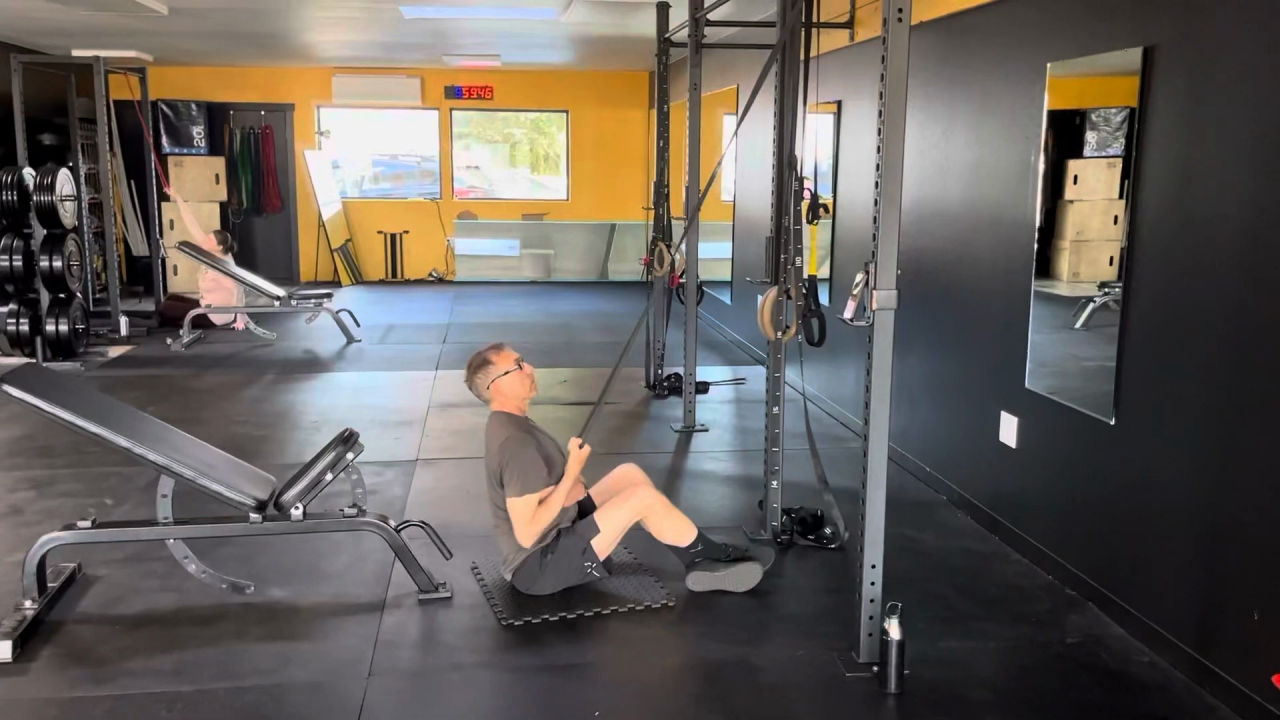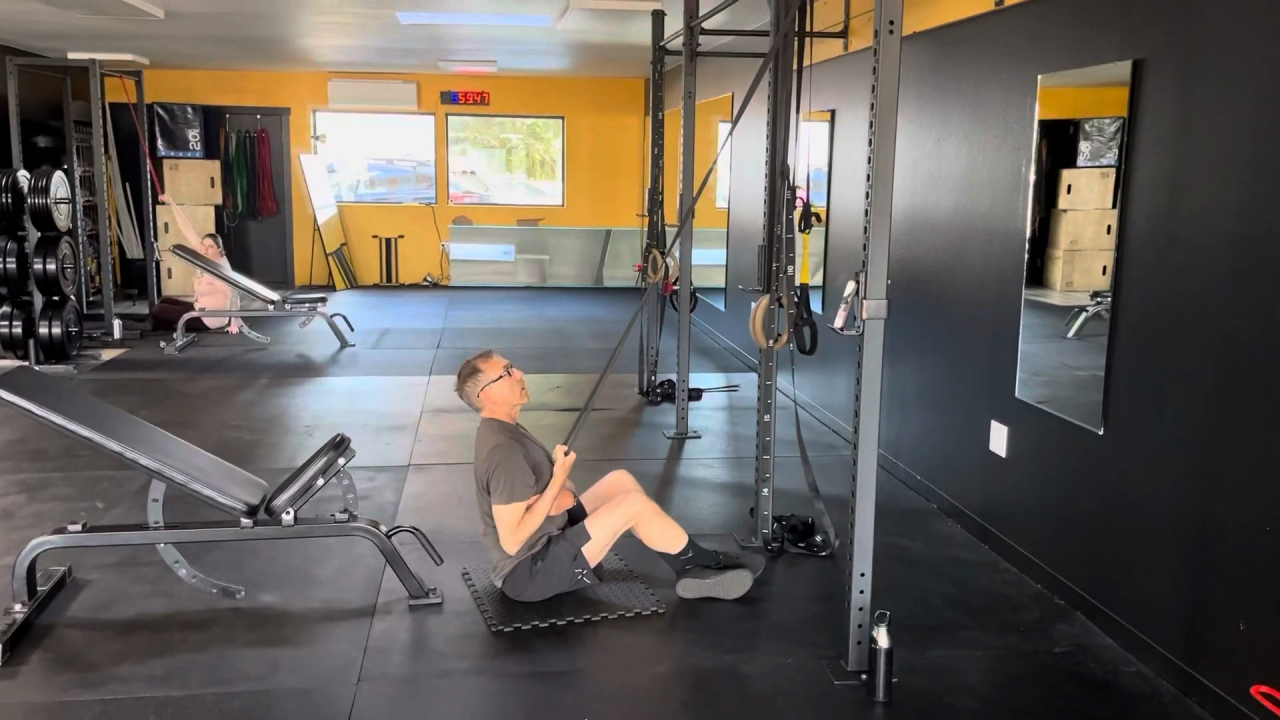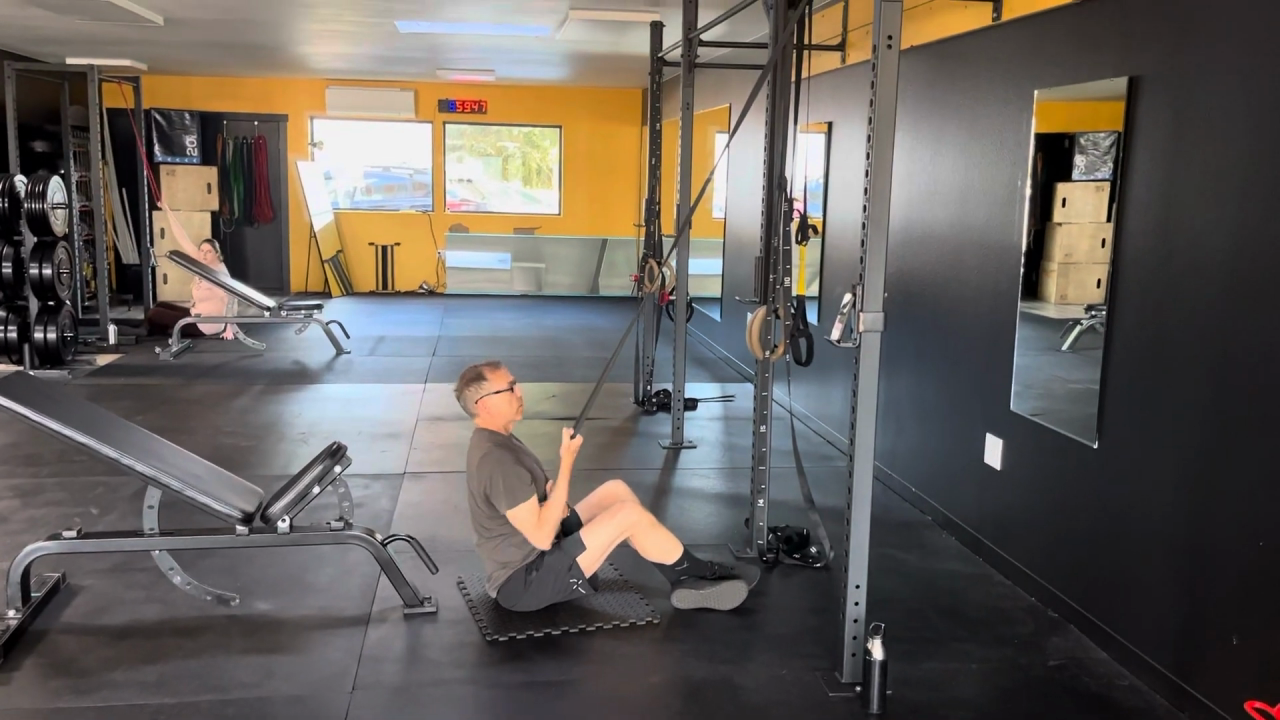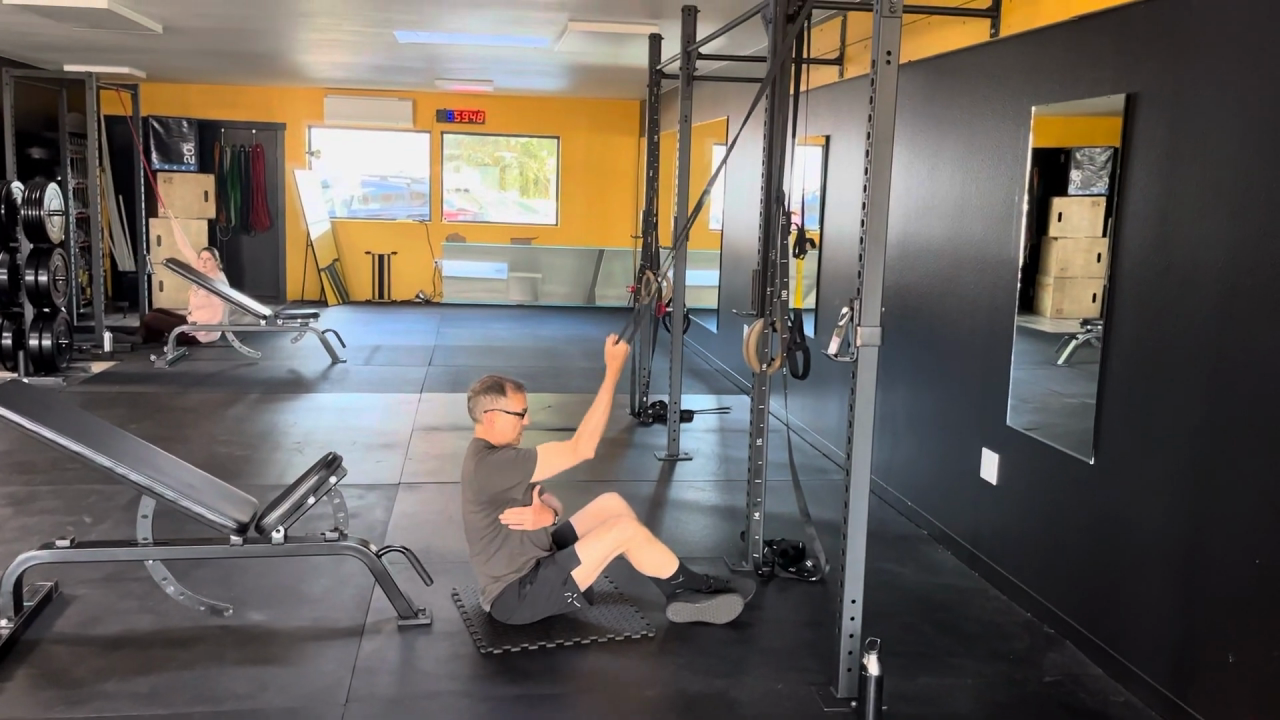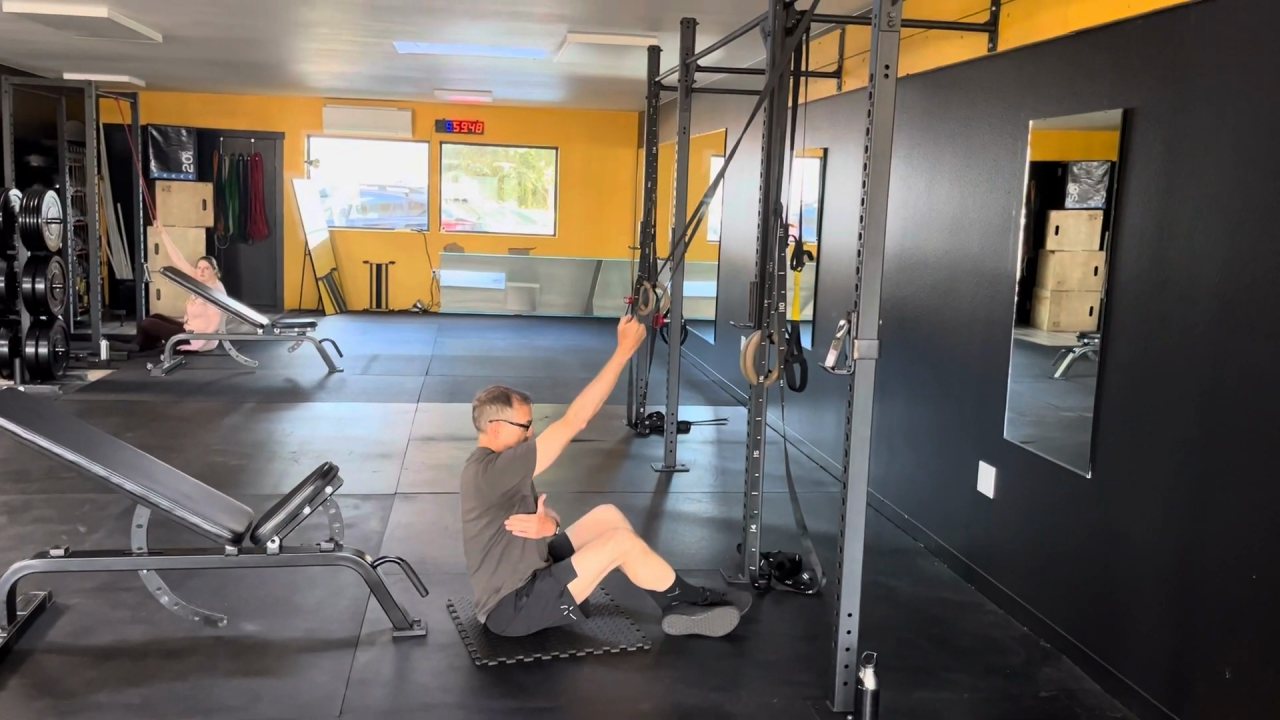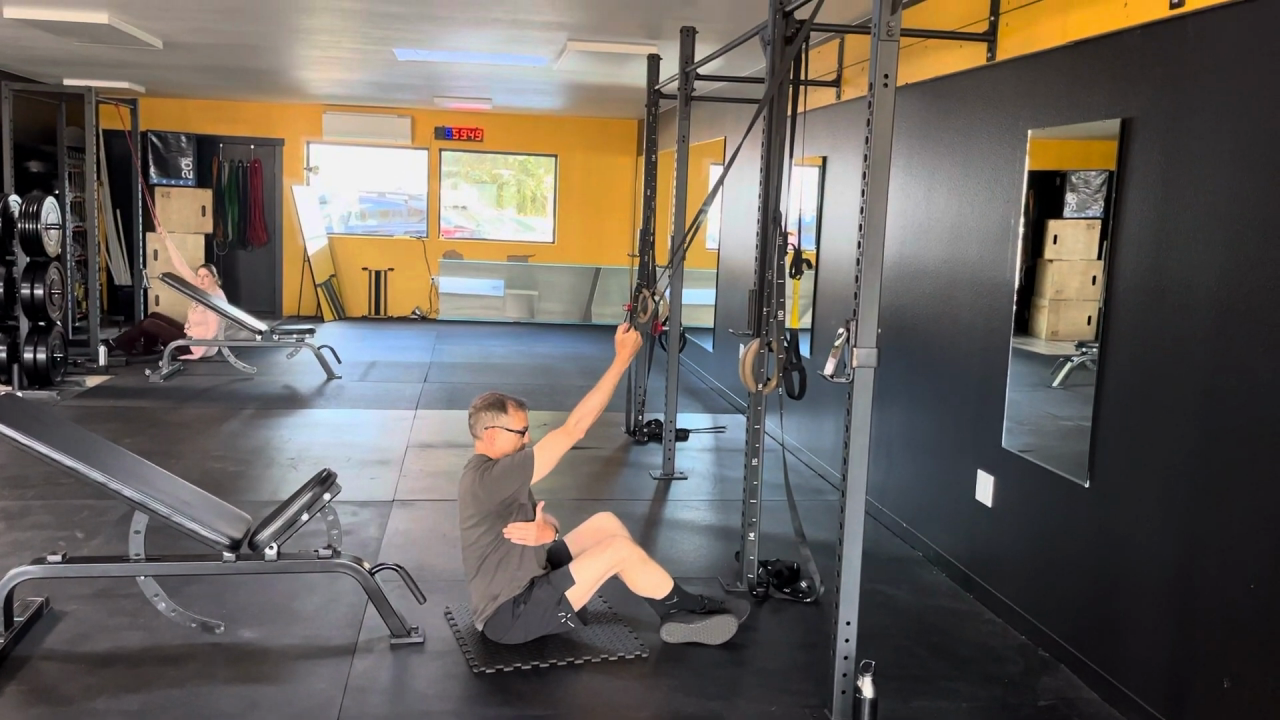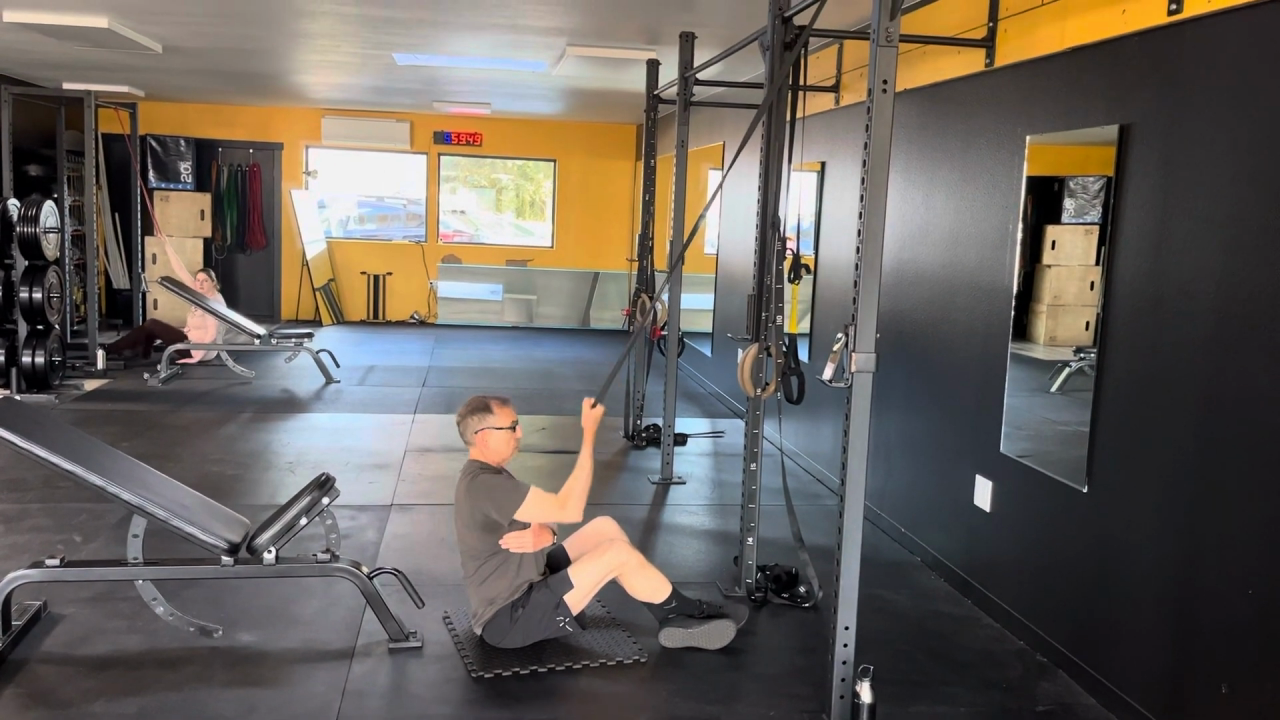
dt=0.5s
person 1, frame 1
left shoulder: (513, 423)
right shoulder: (514, 442)
left elbow: (550, 478)
right elbow: (526, 534)
left wrist: (573, 488)
right wrist: (574, 473)
left hip: (550, 539)
right hip: (538, 566)
left knee: (628, 474)
right knee: (643, 496)
left ankle: (704, 562)
right ankle: (716, 555)
person 1, frame 2
left shoulder: (506, 430)
right shoulder: (503, 451)
left elbow: (552, 486)
right elbow: (511, 540)
left wrist: (565, 496)
right wrist: (559, 482)
left hip: (545, 541)
right hip: (529, 573)
left knee: (619, 481)
right knee: (634, 503)
left ankle: (694, 567)
right ankle: (708, 562)
person 1, frame 3
left shoulder: (500, 440)
right shoulder: (495, 459)
left elbow: (540, 495)
right elbow: (542, 537)
left wrist: (558, 507)
right wrist: (567, 462)
left hip: (531, 559)
right hip: (523, 583)
left knee: (615, 491)
right knee: (629, 514)
left ankle: (689, 580)
right ankle: (703, 573)
person 1, frame 4
left shoulder: (494, 455)
right shoulder: (491, 466)
left elbow: (553, 504)
right elbow: (581, 448)
left wrist: (547, 513)
right wrist: (613, 371)
left hip: (529, 565)
right hip: (517, 596)
left knee: (611, 504)
right knee: (624, 529)
left ankle: (683, 591)
right ankle: (700, 587)
person 1, frame 5
left shoulder: (493, 465)
right shoulder: (495, 470)
left elbow: (544, 513)
right elbow: (574, 421)
left wrist: (548, 525)
right wrist: (624, 350)
left hip: (524, 579)
right hip: (512, 608)
left knee: (606, 516)
right knee: (621, 541)
left ankle: (680, 604)
right ankle: (693, 599)
person 1, frame 6
left shoulder: (489, 472)
right shoulder: (492, 478)
left elbow: (540, 516)
right elbow: (573, 430)
left wrist: (548, 531)
right wrist: (622, 358)
left hip: (522, 585)
right hip: (510, 615)
left knee: (604, 523)
right knee: (619, 548)
left ankle: (680, 611)
right ankle: (694, 608)
person 1, frame 7
left shoulder: (487, 476)
right shoulder: (486, 486)
left elbow: (545, 516)
right elbow: (570, 510)
left wrist: (544, 536)
right wrist: (589, 433)
left hip: (521, 589)
right hip: (508, 619)
left knee: (605, 528)
right knee: (619, 554)
left ankle: (675, 616)
right ankle: (692, 613)
